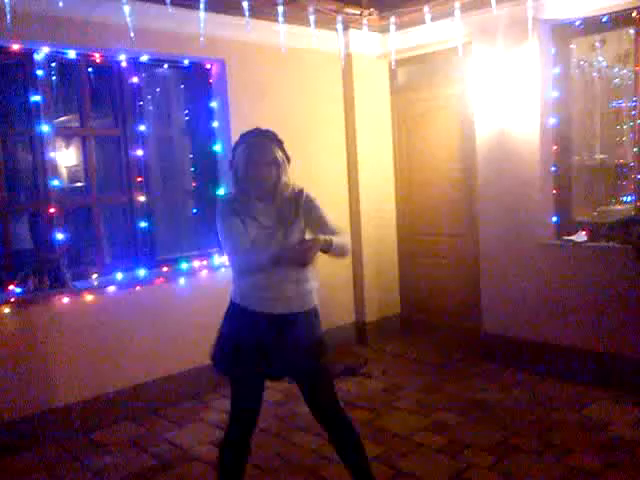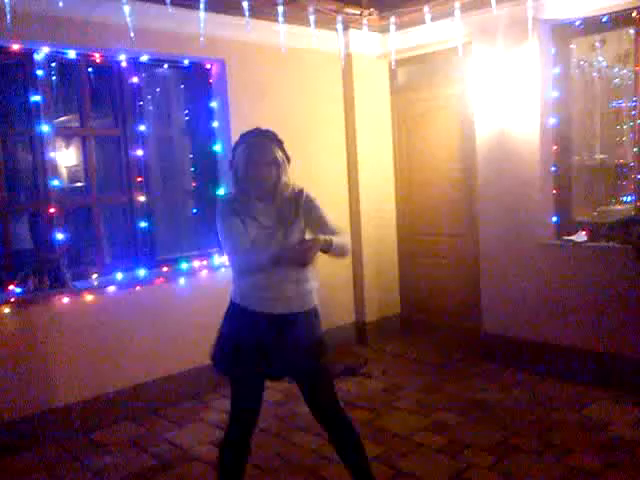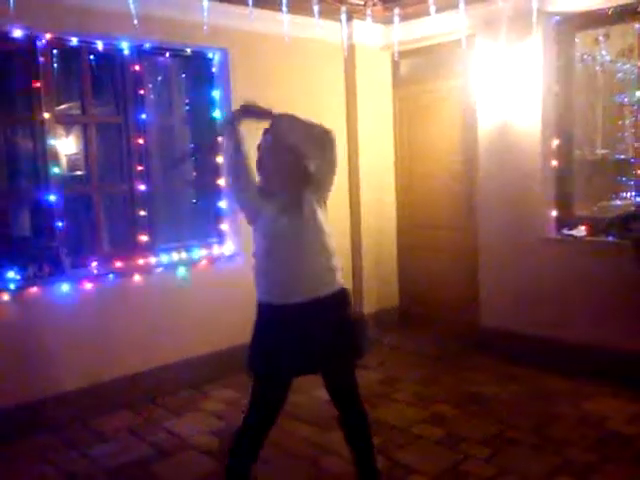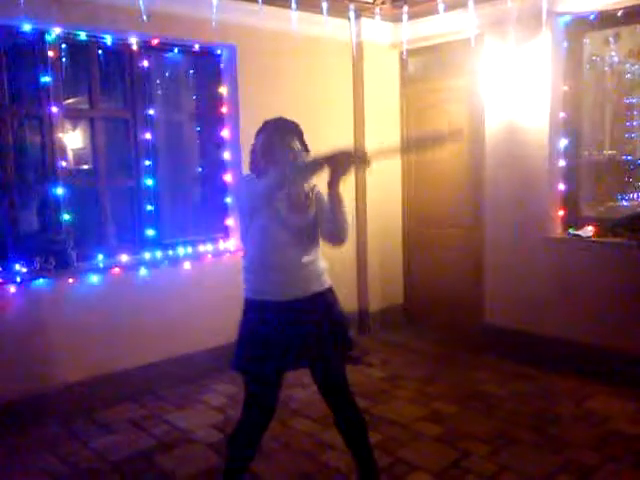
dt=0.5s
person 1, frame 1
left shoulder: (299, 201)
right shoulder: (230, 208)
left elbow: (343, 244)
right elbow: (239, 261)
left wrist: (320, 241)
right wrist: (281, 255)
left hip: (298, 319)
right hip: (249, 321)
left knee: (328, 409)
right knee: (243, 417)
person 1, frame 2
left shoulder: (300, 201)
right shoulder: (230, 209)
left elbow: (343, 245)
right elbow: (239, 262)
left wrist: (321, 242)
right wrist: (280, 255)
left hip: (299, 319)
right hip: (249, 321)
left knee: (328, 410)
right knee: (243, 418)
person 1, frame 3
left shoulder: (314, 193)
right shoulder: (255, 200)
left elbow: (323, 140)
right elbow: (238, 175)
left wrist: (266, 115)
right wrist: (233, 136)
left hip: (328, 308)
right hip: (278, 315)
left knee: (348, 401)
right knee: (262, 412)
person 1, frame 4
left shoulder: (312, 196)
right shoulder: (248, 192)
left elbow: (337, 237)
right elbow: (272, 182)
left wrist: (335, 182)
right wrist: (325, 160)
left hip: (314, 306)
right hip: (266, 313)
left knee: (341, 400)
right knee: (257, 412)
